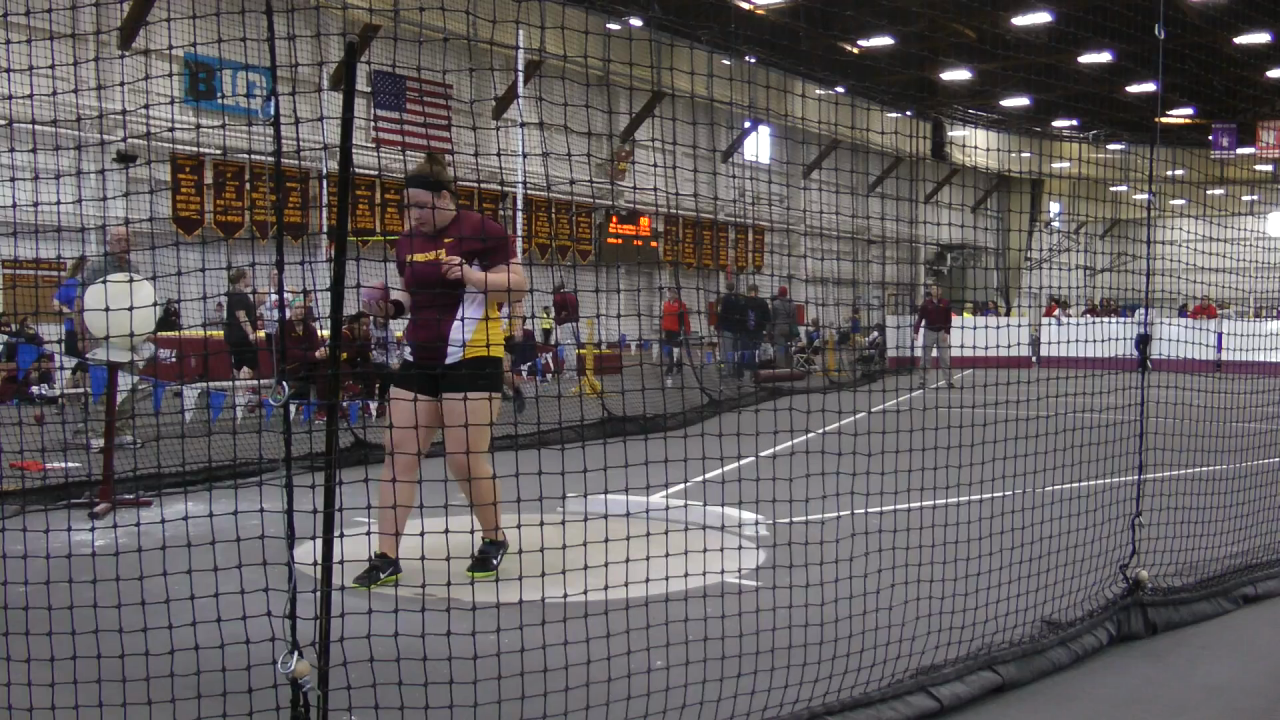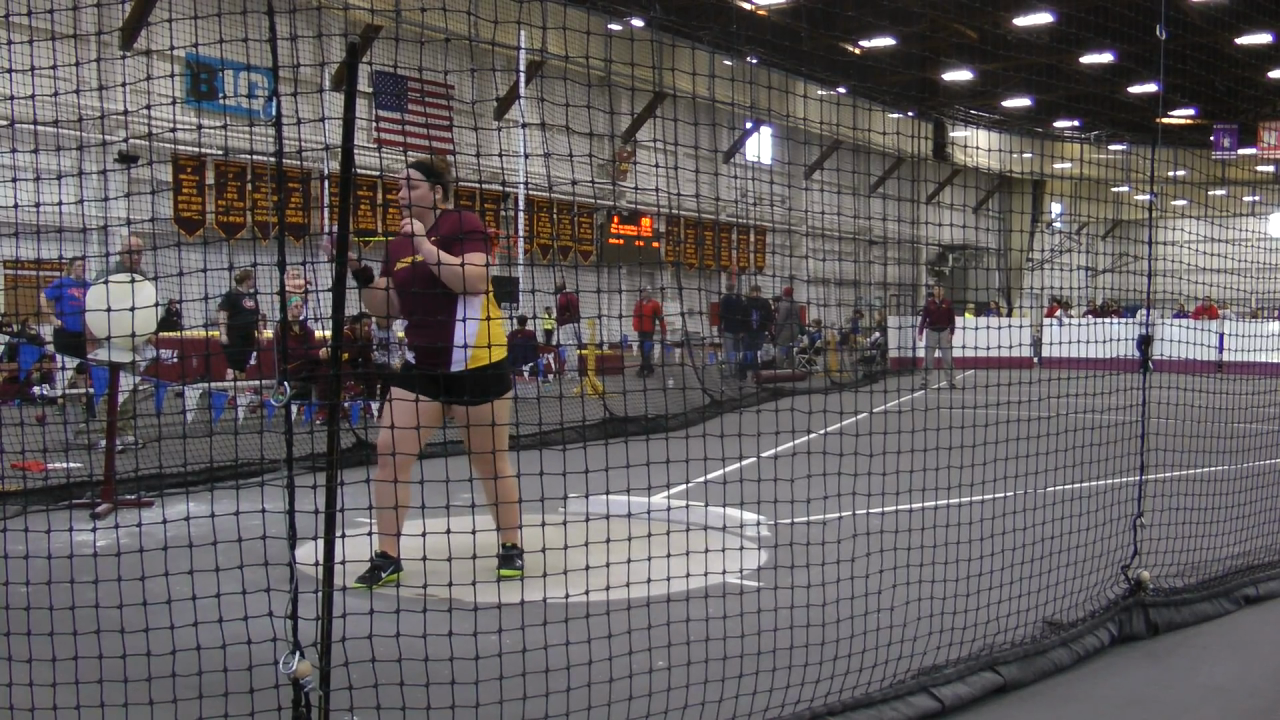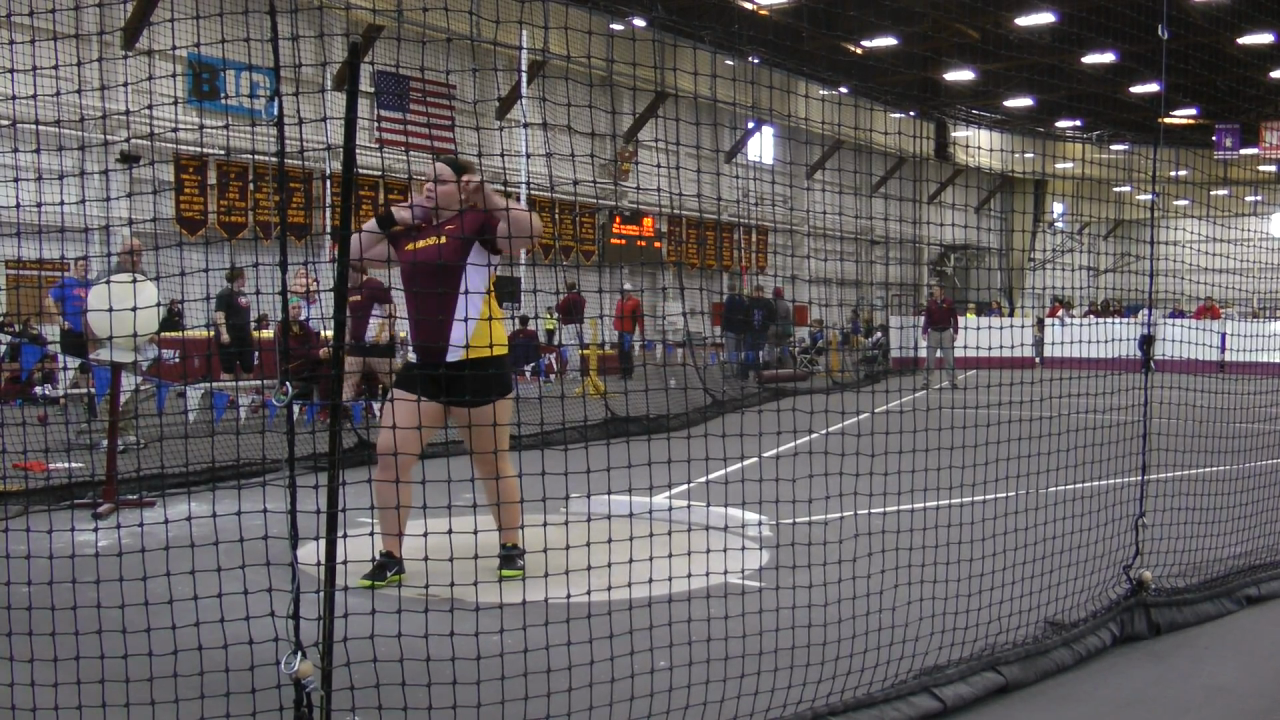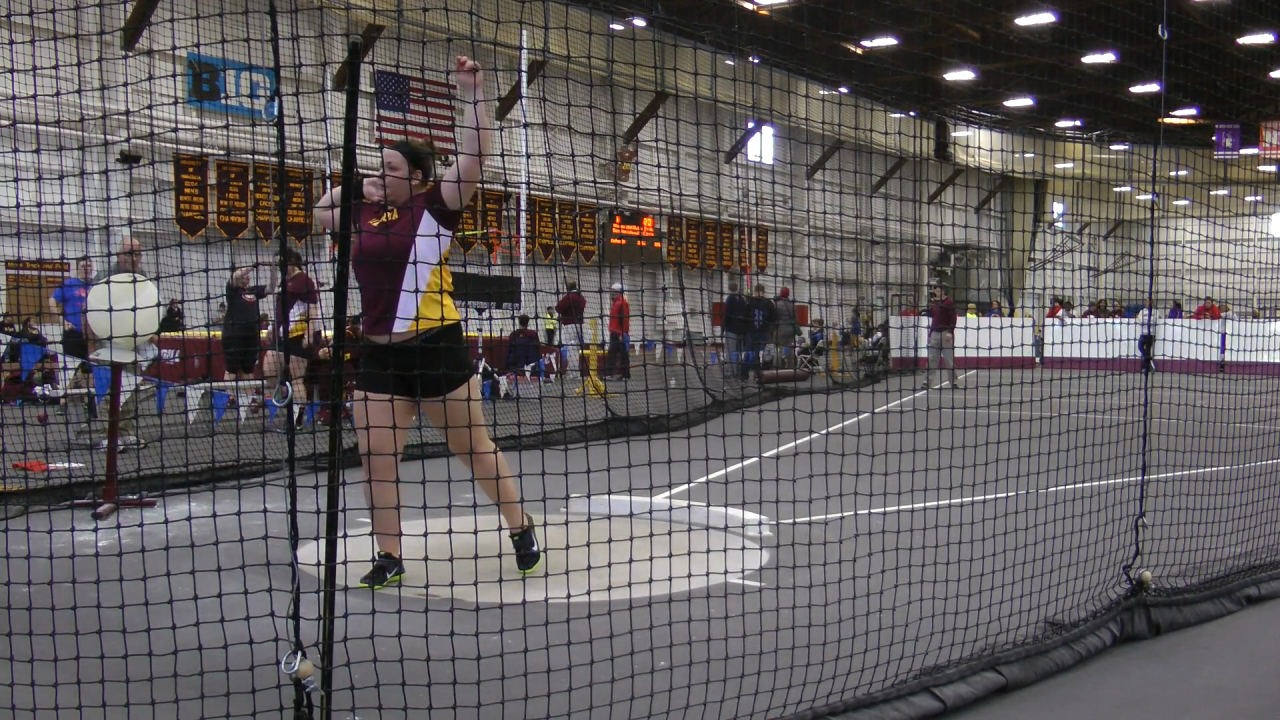
dt=1s
person 1, frame 1
left shoulder: (481, 230)
right shoulder: (408, 241)
left elbow: (517, 287)
left wrist: (472, 276)
right wrist: (391, 306)
left hip: (470, 360)
right hip: (418, 361)
left knee: (465, 458)
right knee: (398, 454)
left ankle: (493, 540)
right ankle: (387, 557)
person 1, frame 2
left shoulder: (465, 225)
right shoulder: (398, 243)
left elbow: (475, 281)
right elbow: (386, 307)
left wrist: (424, 244)
right wrist: (358, 271)
left hip: (476, 364)
right hip: (421, 365)
left knee: (490, 460)
right knee: (390, 452)
left ankle: (511, 547)
right ankle: (387, 557)
person 1, frame 3
left shoulder: (478, 223)
right shoulder: (408, 234)
left elbow: (531, 228)
right elbow: (356, 252)
left wrist: (491, 197)
right wrist: (387, 216)
left hip: (478, 363)
right hip: (423, 363)
left knee: (491, 459)
right knee: (390, 454)
left ankle: (512, 546)
right ankle: (390, 558)
person 1, frame 4
left shoulder: (434, 204)
right shoulder: (367, 208)
left elbow: (474, 158)
right elbow: (323, 213)
left wrist: (472, 94)
right wrist: (351, 189)
left hip: (436, 346)
right hip: (379, 355)
left knee: (475, 448)
right knee: (376, 460)
left ankle: (521, 528)
right ankle: (389, 557)
